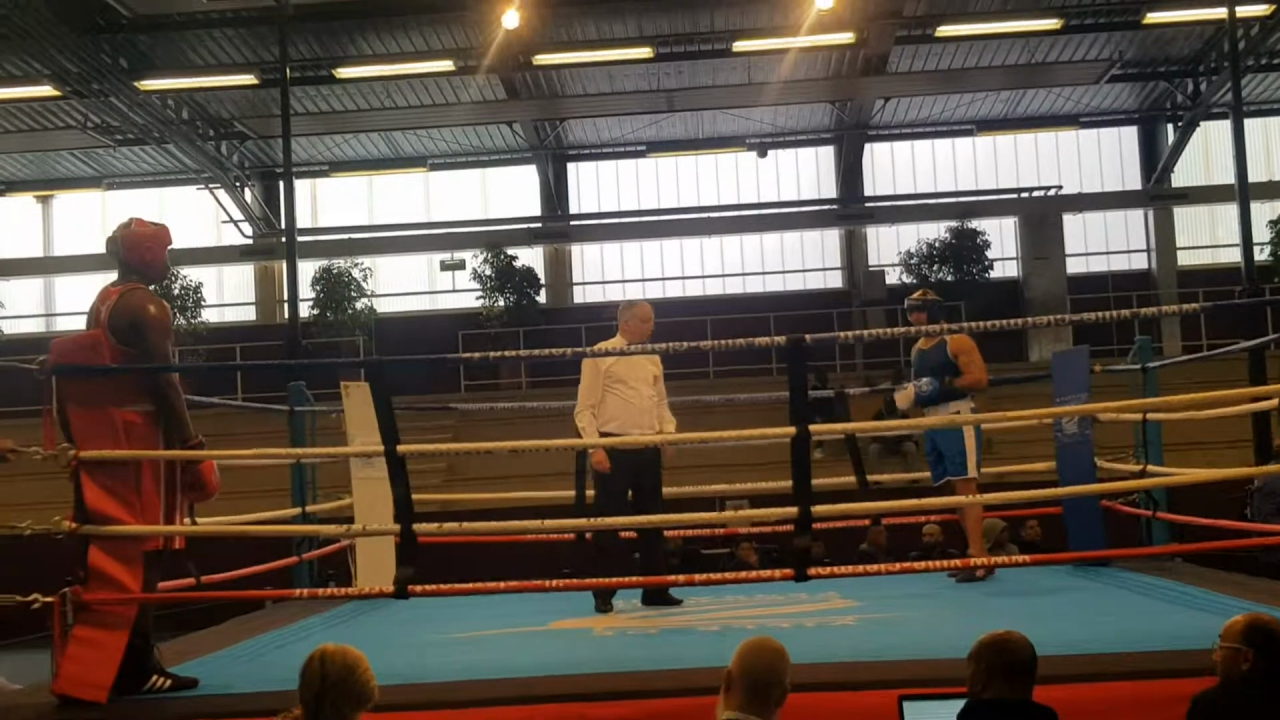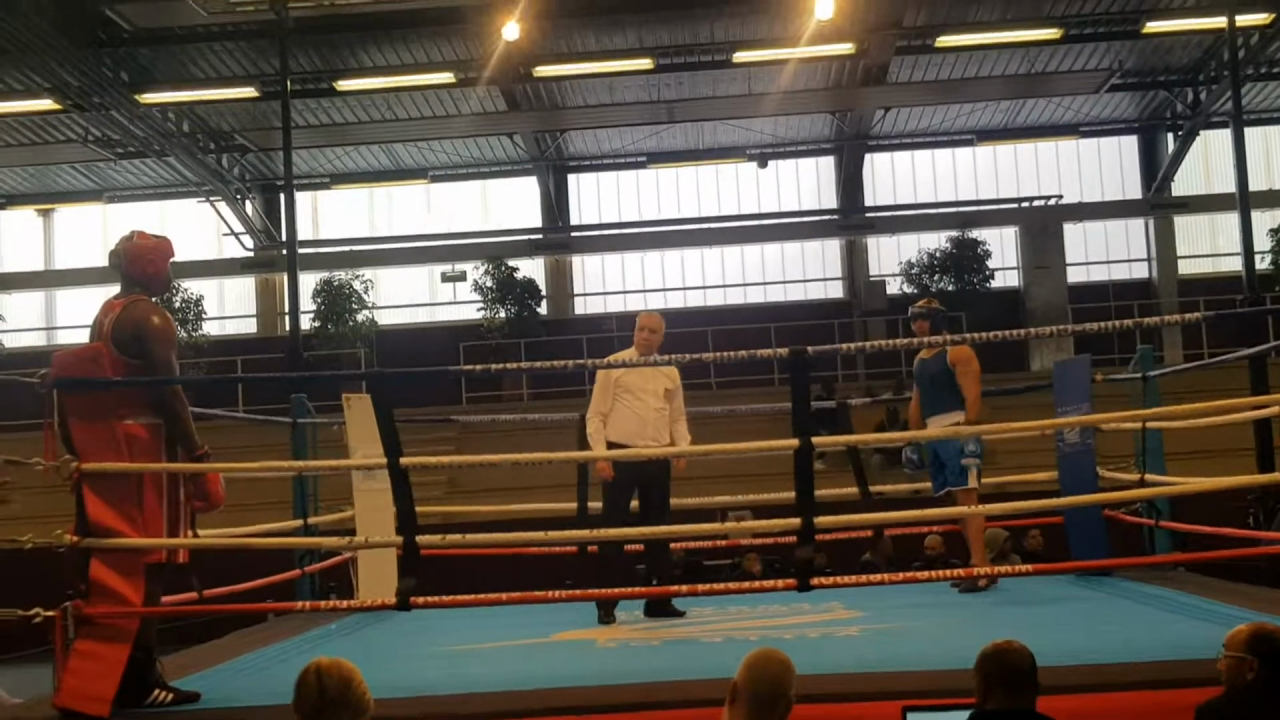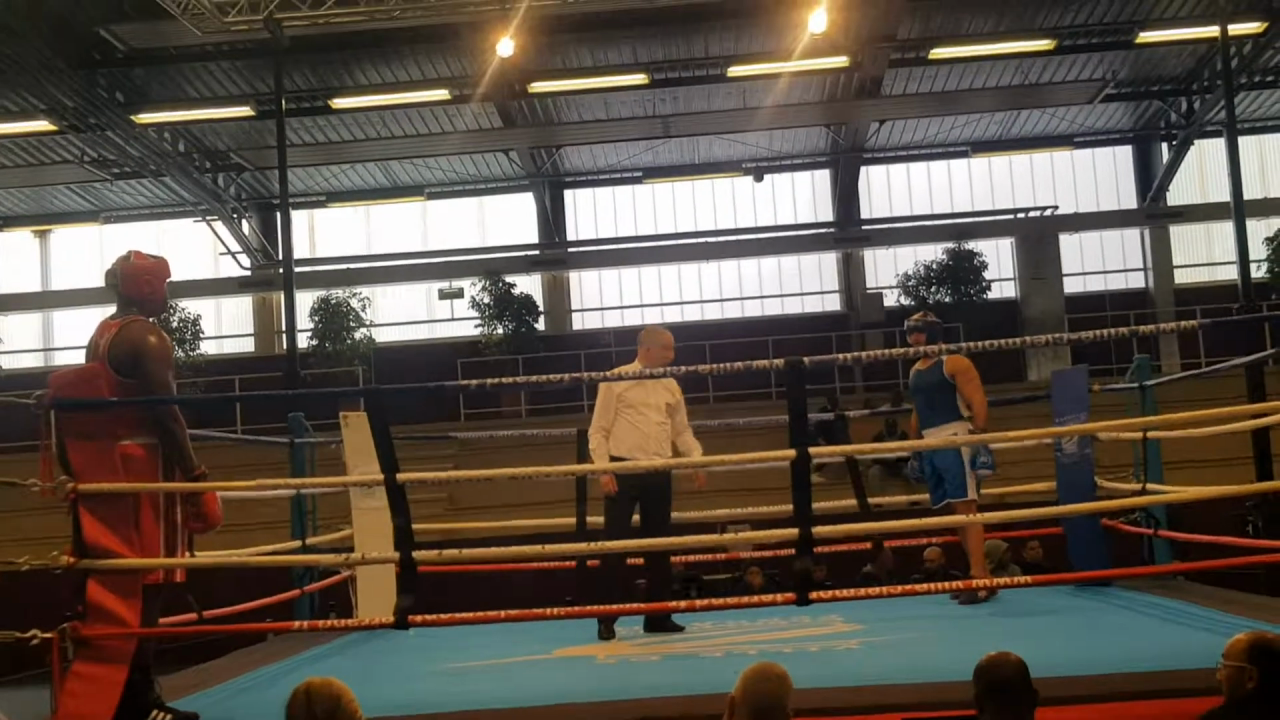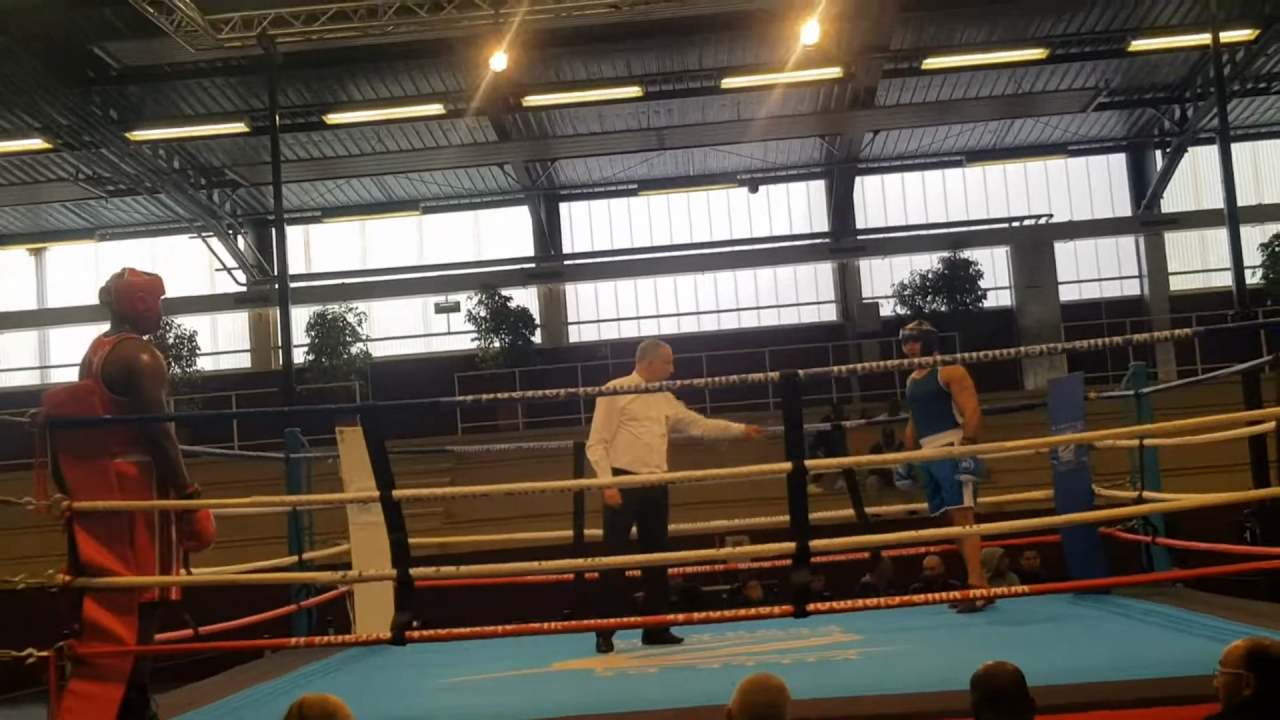
dt=0.3s
person 1, frame 1
left shoulder: (102, 302)
right shoulder: (146, 307)
left elbow: (104, 375)
right elbow: (162, 383)
right wrist: (193, 448)
left hip: (105, 440)
right hip: (140, 438)
left knee: (114, 551)
right knee: (137, 552)
left ankle: (130, 663)
right ankle: (130, 667)
person 1, frame 2
left shoulder: (105, 314)
right shoulder: (149, 317)
left elbow: (107, 389)
right elbow: (168, 393)
right wrist: (199, 458)
left hip: (109, 454)
right hip: (143, 453)
left knee: (118, 566)
right knee: (141, 566)
left ankle: (134, 677)
right ankle: (133, 680)
person 1, frame 3
left shoulder: (100, 336)
right shoulder: (146, 338)
left elbow: (103, 408)
right elbow: (164, 414)
right wrist: (197, 478)
left hip: (105, 474)
right hip: (140, 470)
left knee: (117, 586)
right knee: (139, 587)
person 1, frame 4
left shoulder: (93, 353)
right shoulder: (139, 355)
left elbow: (102, 428)
right elbow: (158, 433)
right wrist: (190, 497)
left hip: (101, 493)
right hip: (136, 493)
left knee: (112, 606)
right knee: (134, 605)
person 2, frame 1
left shoulder: (652, 359)
right shoulder: (600, 355)
right elbow: (585, 408)
left wrist: (669, 431)
right wrist: (595, 447)
left hip: (648, 448)
right hip: (614, 447)
left knee: (651, 518)
right knee: (609, 520)
left ankle: (655, 589)
right ankle: (604, 594)
person 2, frame 2
left shoulder: (670, 372)
right shoulder: (613, 364)
left elbow: (677, 417)
right elbow: (596, 415)
left wrist: (681, 447)
right wrist: (600, 455)
left hip: (657, 459)
right hip: (621, 456)
left knee: (658, 529)
right knee: (613, 529)
left ankle: (658, 601)
right ankle: (606, 605)
person 2, frame 3
left shoulder: (671, 386)
right shoulder: (617, 380)
left elbow: (683, 431)
right elbow: (598, 431)
left wrist: (697, 461)
right wrist: (604, 470)
left hip: (659, 473)
right hip: (624, 471)
right knee: (615, 544)
left ankle: (657, 616)
right ankle: (606, 620)
person 2, frame 4
left shoulder: (665, 399)
right shoulder: (615, 391)
left elbow: (698, 424)
right elbow: (596, 443)
left wrist: (739, 429)
right wrist: (607, 483)
left hip: (655, 485)
right hip: (623, 483)
left knee: (656, 556)
right knee: (614, 557)
left ankle: (655, 628)
right ankle: (605, 633)
person 3, frame 1
left shoulder: (957, 341)
right shoulder: (917, 349)
left elbow: (979, 378)
left wrist: (941, 385)
right wrist: (909, 395)
right hip: (932, 424)
left knee: (965, 486)
right knee: (954, 489)
left ankle: (977, 558)
right ankle: (978, 555)
person 3, frame 2
left shoulder: (958, 352)
right shoulder: (919, 359)
left elbow: (973, 395)
right elbow: (917, 401)
left wrist: (969, 433)
right wrist: (913, 441)
left hip: (957, 432)
right hip: (933, 436)
left knee: (966, 496)
right knee: (955, 499)
left ankle: (980, 567)
right ankle: (981, 565)
person 3, frame 3
left shoulder: (955, 363)
right shoulder: (915, 371)
left elbow: (978, 403)
right wrist: (916, 452)
left hip: (955, 442)
right hip: (930, 447)
left knee: (966, 507)
right knee: (955, 511)
left ankle: (980, 579)
right ankle: (981, 576)
person 3, frame 4
left shoulder: (950, 371)
right shoulder: (912, 380)
left elbow: (972, 411)
left wrist: (967, 449)
left hip: (951, 449)
left knee: (962, 515)
right knee: (952, 518)
left ankle: (977, 586)
right ankle: (979, 585)
